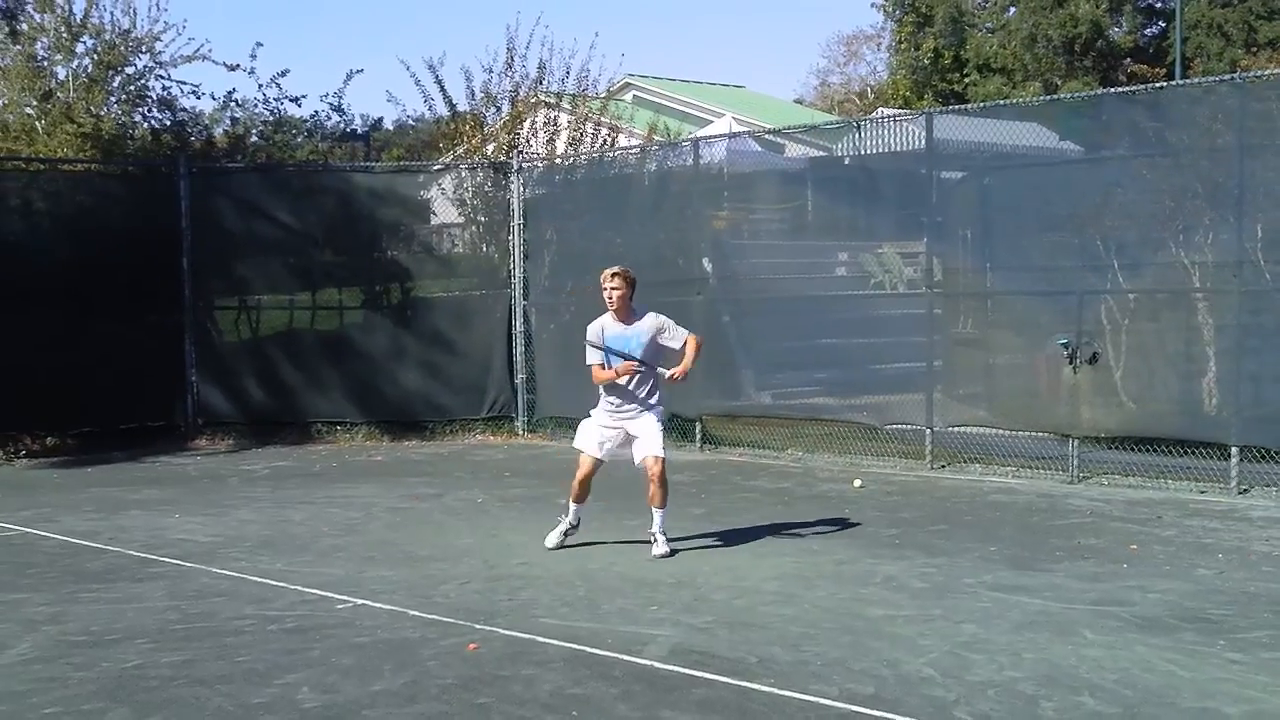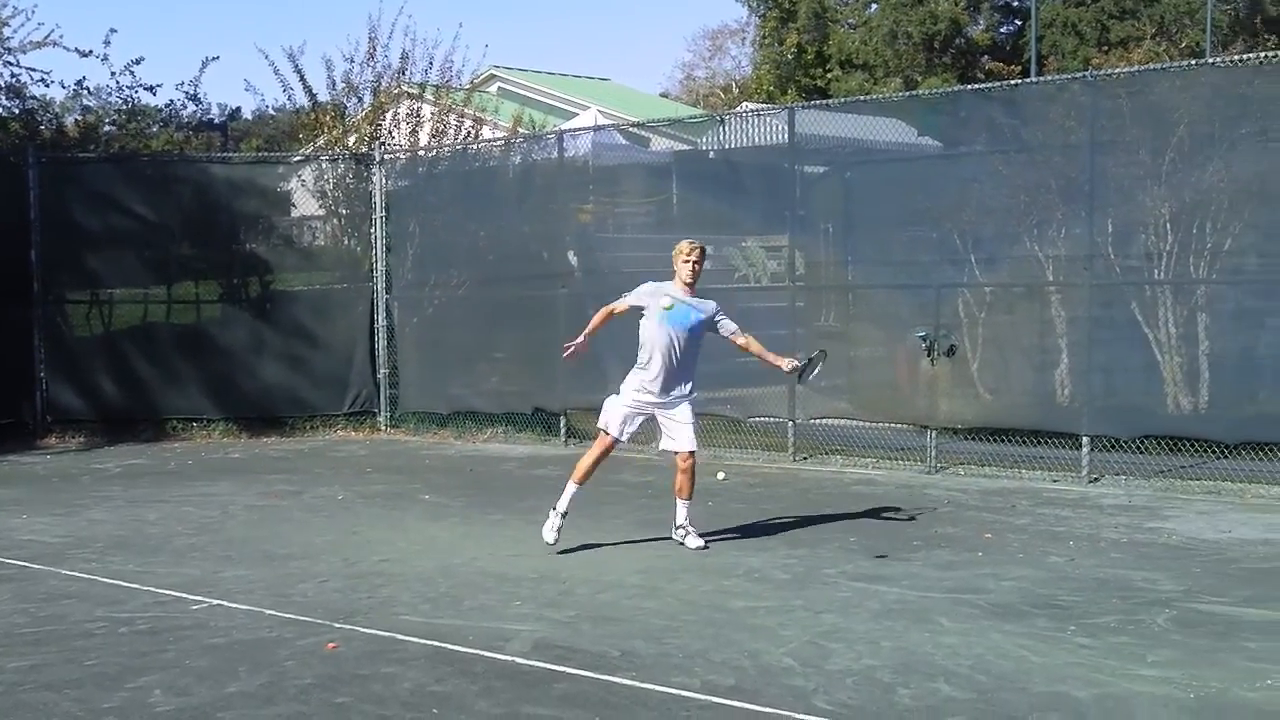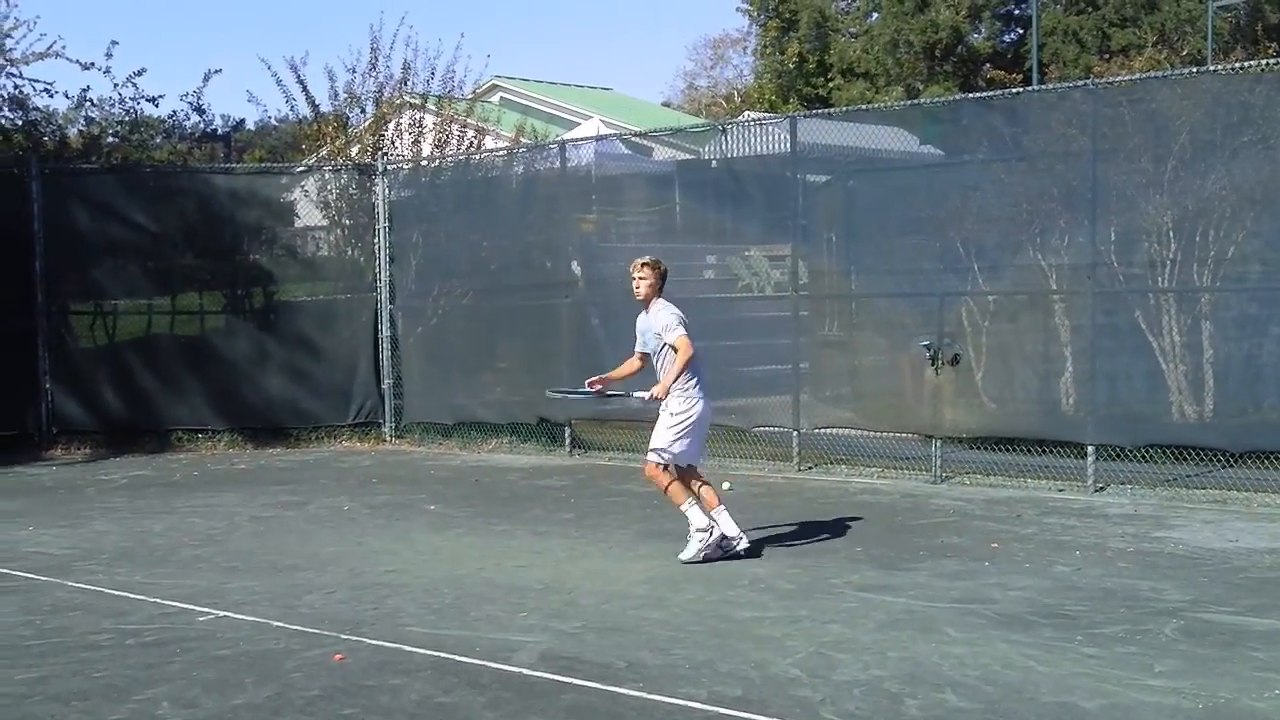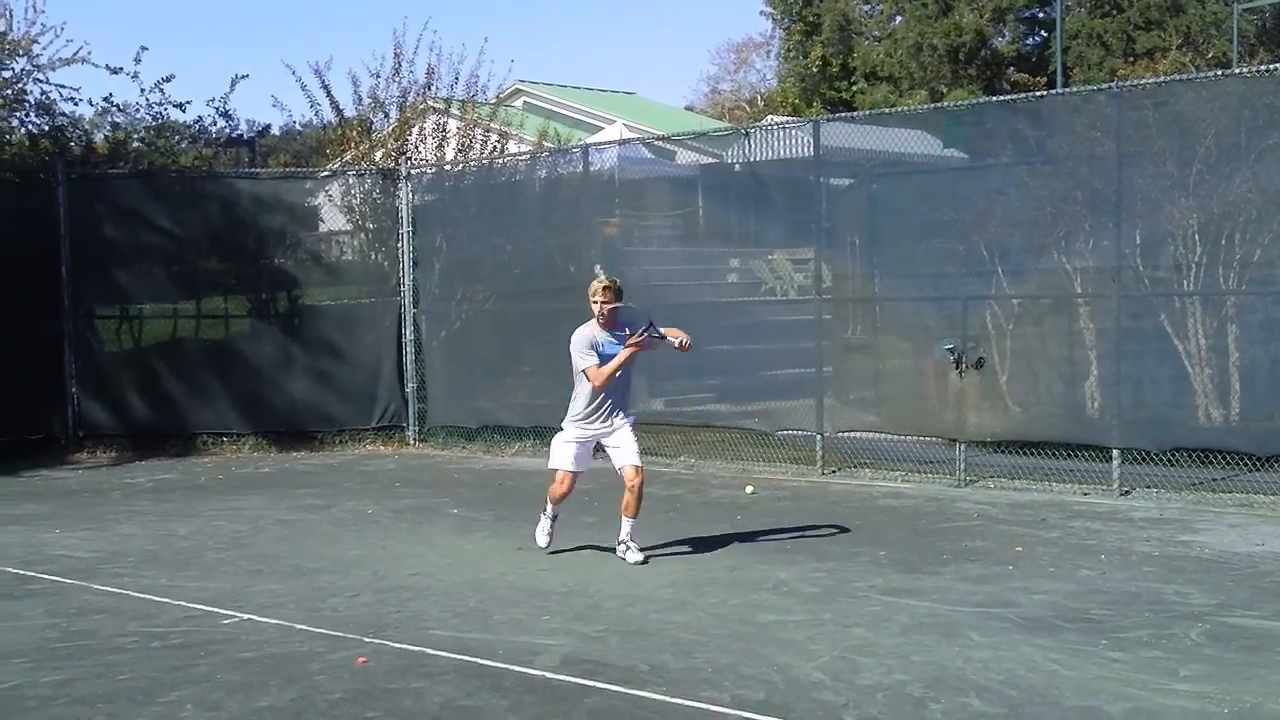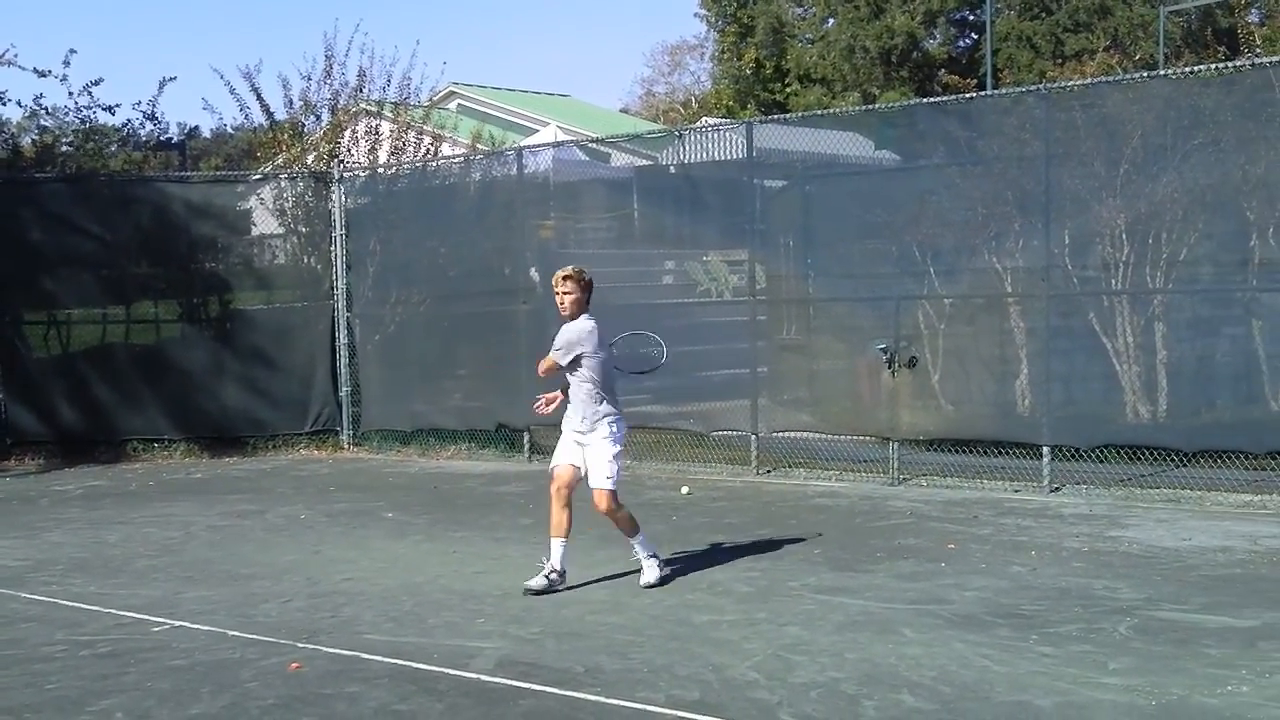
dt=1s
person 1, frame 1
left shoulder: (652, 323)
right shoulder: (595, 329)
left elbow: (693, 339)
right elbow: (598, 377)
left wrist: (686, 365)
right wrist: (620, 371)
left hip: (645, 411)
right hip: (608, 411)
left knee: (656, 469)
right knee: (583, 474)
left ankle: (658, 532)
right ankle: (569, 521)
person 1, frame 2
left shoulder: (709, 309)
right shoulder: (653, 291)
left elbow: (740, 338)
right elbow: (610, 310)
left wrist: (777, 360)
right wrist: (584, 336)
left hip: (677, 395)
right hip: (639, 388)
left knee: (686, 461)
right knee: (603, 446)
left ankle: (681, 524)
right ankle: (560, 510)
person 1, frame 3
left shoulder: (666, 314)
right shoulder: (643, 319)
left elbow: (687, 350)
right elbow: (637, 361)
left wrist: (666, 384)
right wrist: (606, 379)
left hip: (684, 403)
right hip: (690, 405)
left knee: (655, 467)
right knee: (686, 473)
left ankle: (702, 527)
right ankle: (729, 534)
person 1, frame 4
right shoulder: (582, 337)
left elbow: (667, 333)
right elbow: (598, 380)
left wrist: (680, 337)
right wrist: (626, 353)
left hip: (617, 421)
right hip: (580, 423)
left knee: (634, 479)
right knee: (562, 489)
left ankle: (625, 539)
right ankle: (548, 515)
person 1, frame 5
left shoulder: (576, 330)
right shoulder: (583, 329)
left elbow: (543, 369)
right wrist: (560, 395)
left hip: (600, 431)
right hip: (576, 429)
left knee: (605, 503)
right knee: (560, 488)
left ankle: (649, 557)
right ankle: (555, 570)
